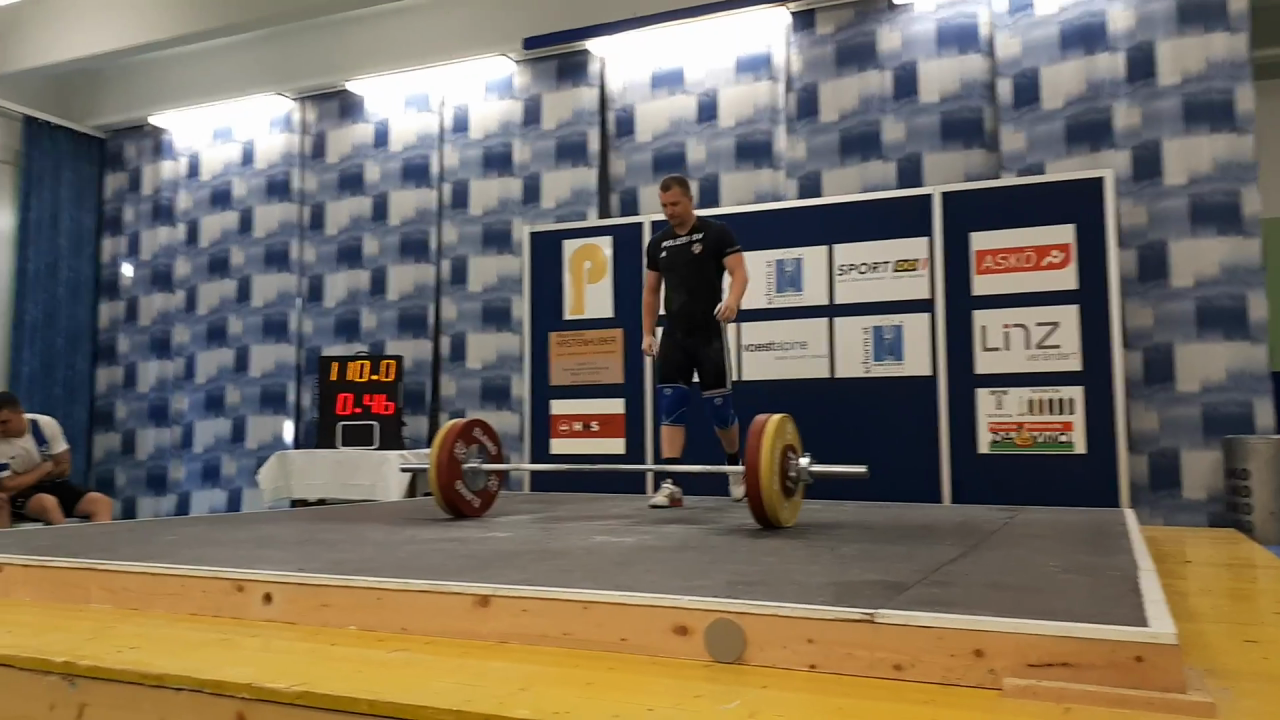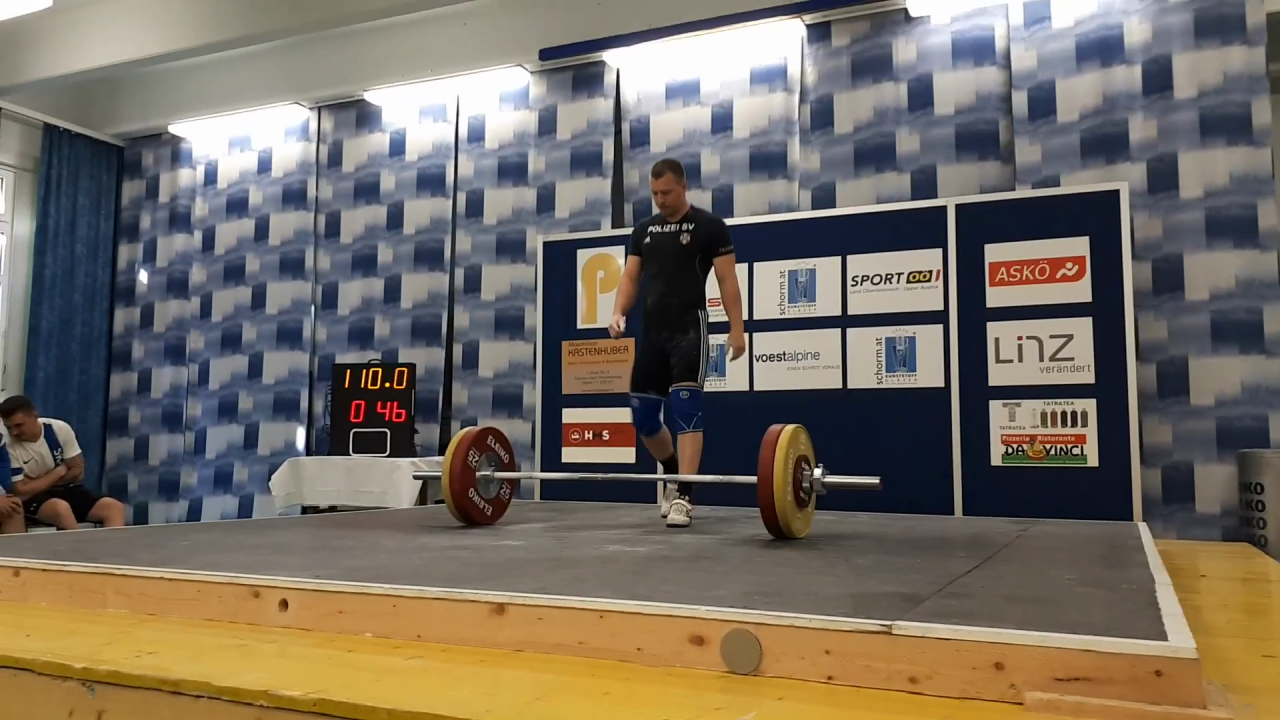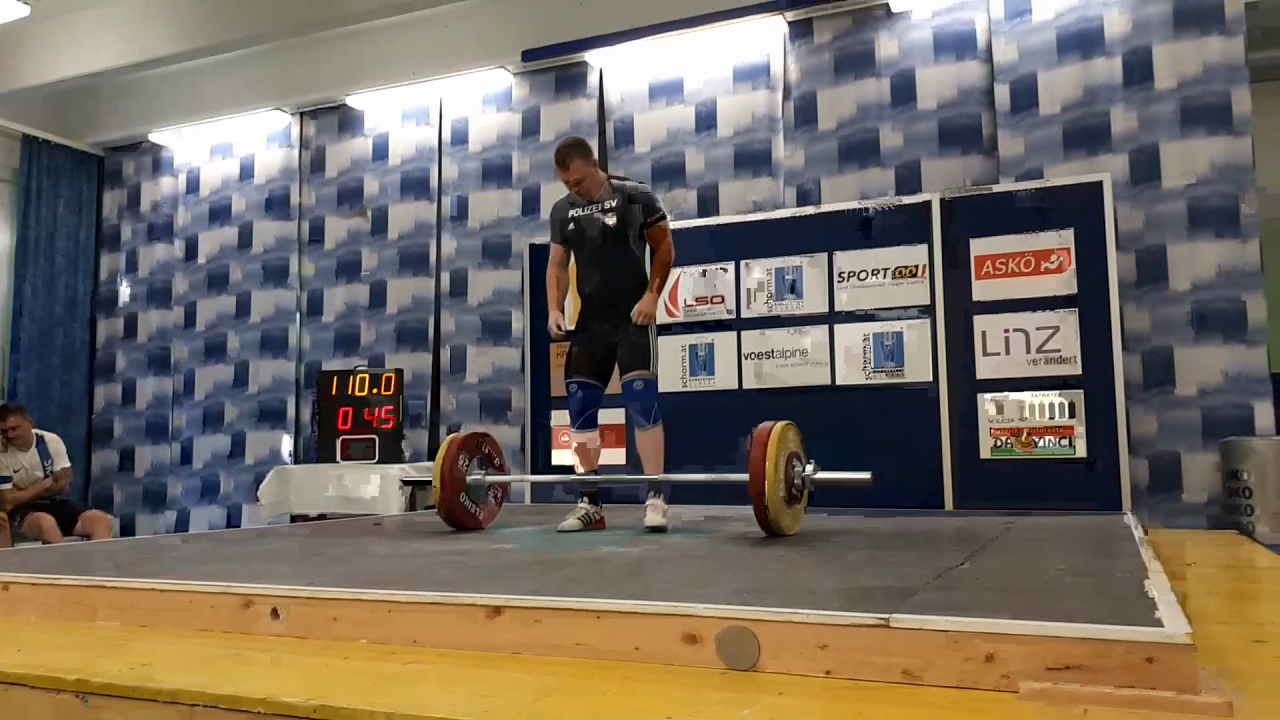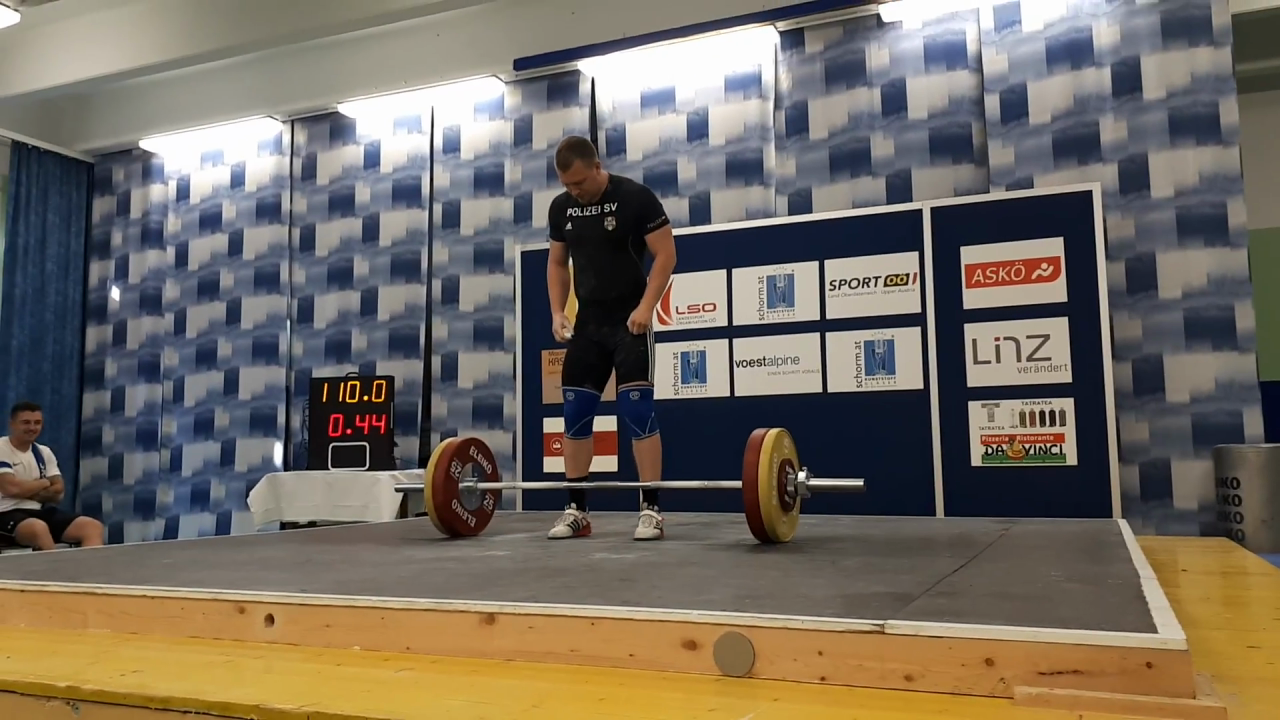
dt=0.7s
person 1, frame 1
left shoulder: (717, 233)
right shoulder: (658, 243)
left elbow: (739, 273)
right elbow: (651, 290)
left wrist: (732, 301)
right wrist: (648, 332)
left hip: (709, 334)
right hip: (674, 334)
left knee: (718, 405)
right knee: (670, 405)
left ankle: (734, 465)
right ankle: (670, 483)
person 1, frame 2
left shoulder: (709, 225)
right shoulder: (643, 229)
left elbow: (728, 279)
right elbow: (630, 276)
left wrist: (737, 328)
right wrist: (618, 313)
left hip: (689, 328)
right hip: (652, 331)
left knee: (685, 407)
right knee: (643, 415)
left ankle: (684, 497)
right ankle: (673, 474)
person 1, frame 3
left shoulder: (634, 195)
right shoulder: (562, 211)
left elbow: (664, 248)
right elbow: (557, 264)
left wrist: (651, 295)
right wrist: (554, 309)
left hip: (632, 316)
right hip: (591, 320)
left knee: (641, 400)
right knee: (580, 406)
left ankle: (656, 499)
right ankle: (590, 503)
person 1, frame 4
left shoulder: (636, 198)
right shoulder: (561, 207)
left elbow: (666, 254)
right elbow: (557, 262)
left wrist: (646, 306)
right wrist: (557, 312)
left hip: (629, 321)
right hip: (586, 324)
left knee: (636, 409)
right knee: (575, 413)
left ankle: (651, 509)
right ankle: (576, 509)
